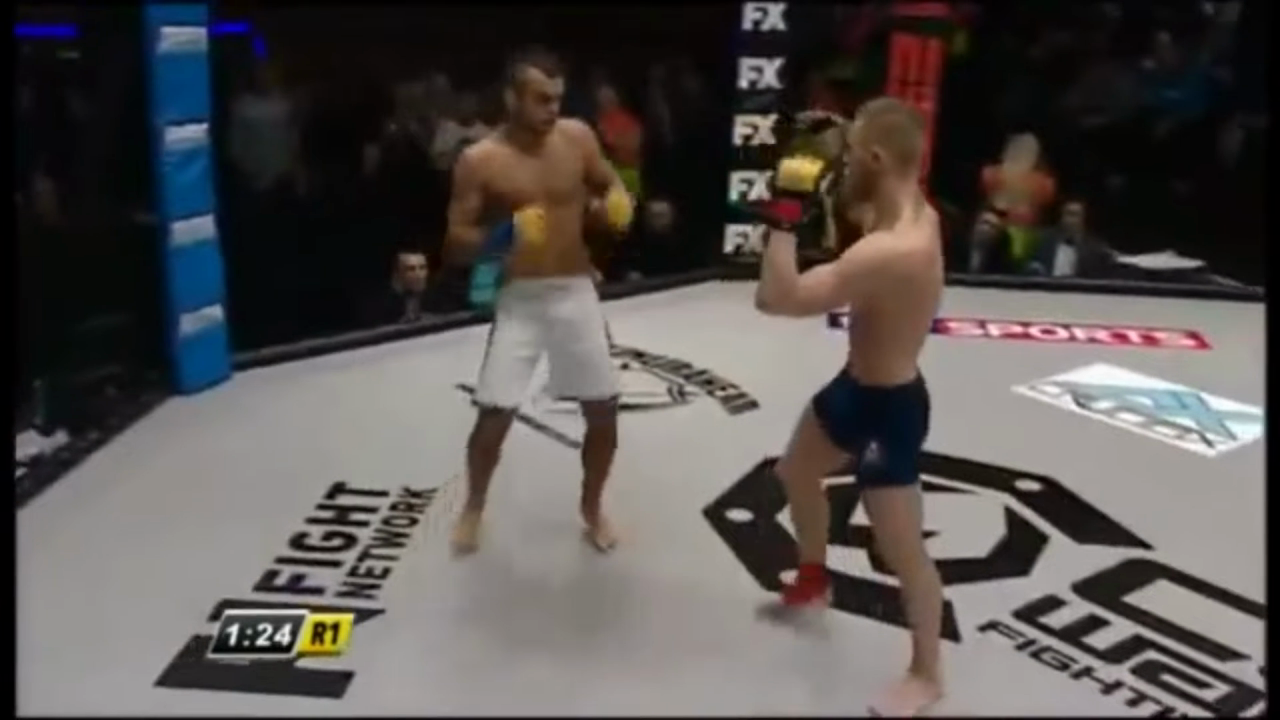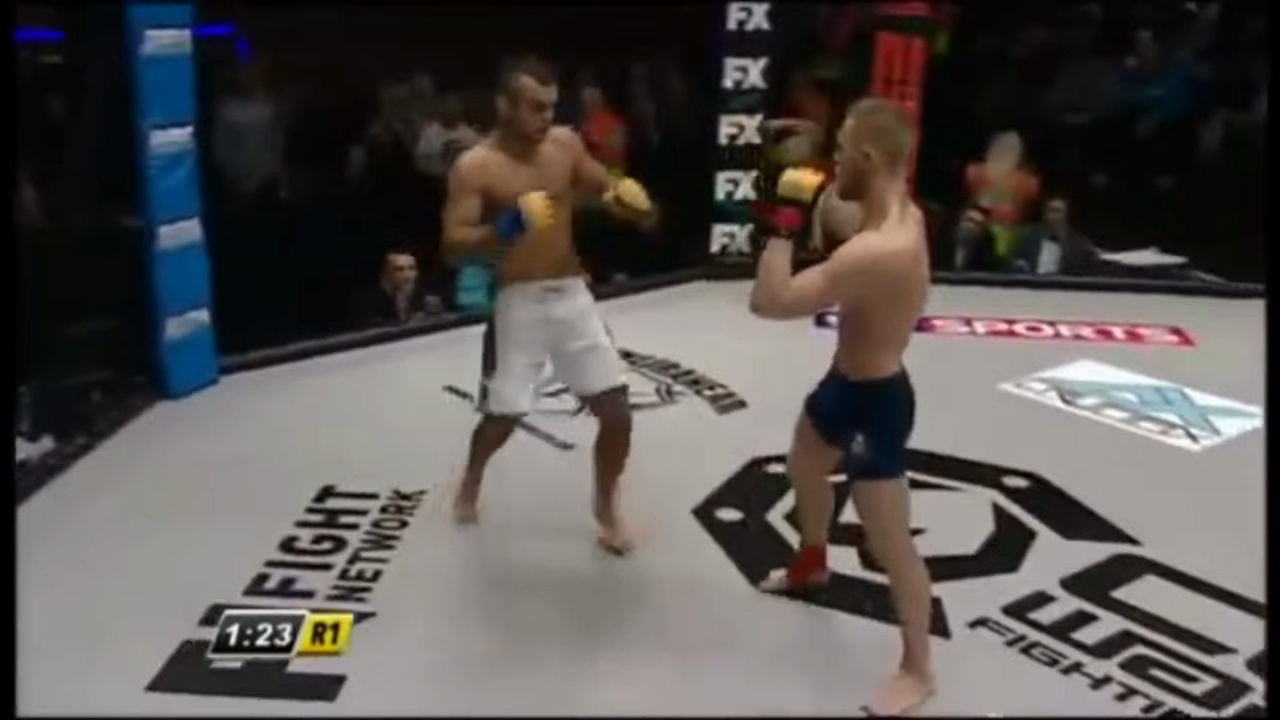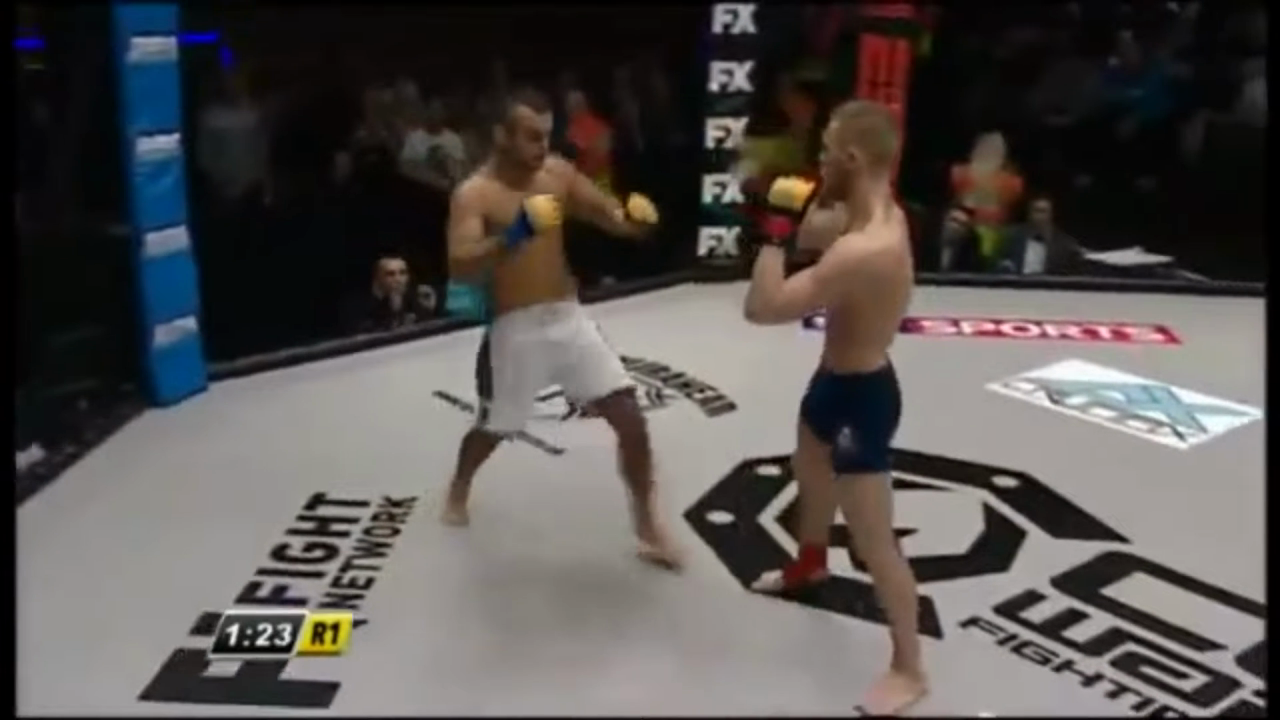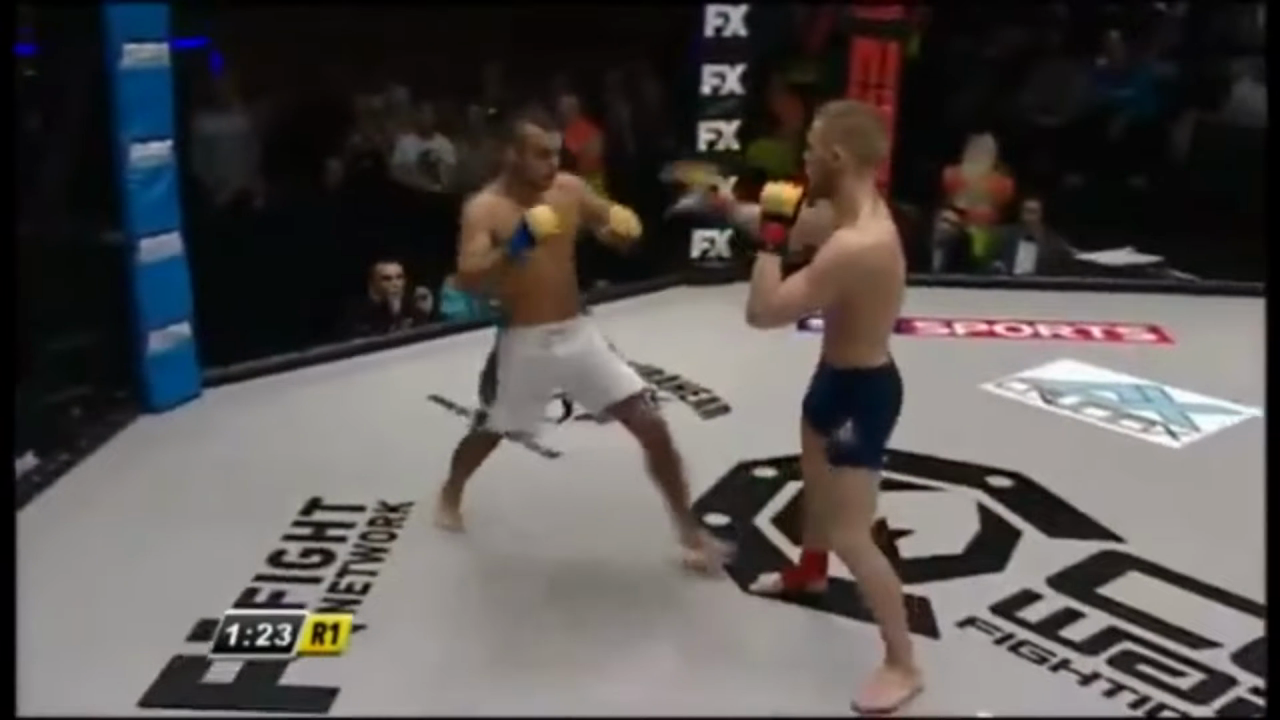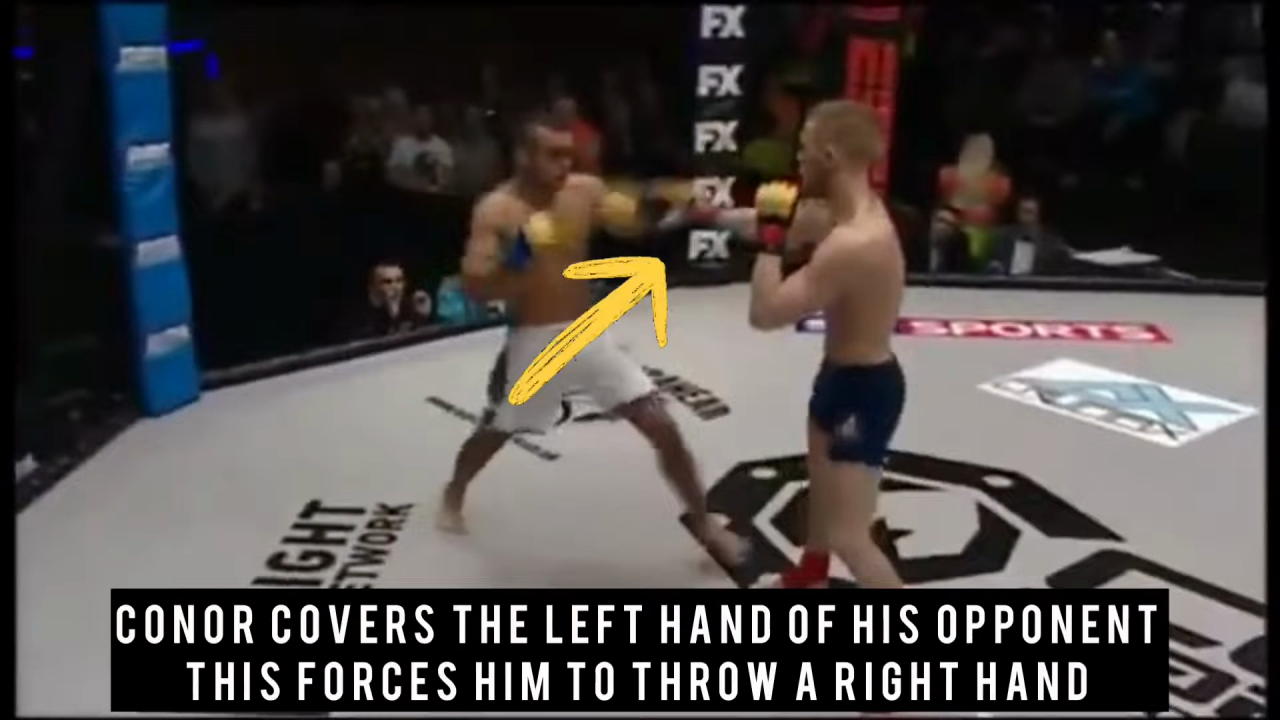
dt=0.4s
person 1, frame 1
left shoulder: (891, 253)
right shoulder: (913, 212)
left elbow: (775, 298)
right elbow: (856, 206)
left wrist: (787, 209)
right wrist: (832, 175)
left hip: (889, 409)
right hip: (856, 385)
left knee: (902, 551)
right knee: (795, 472)
right ankle: (812, 583)
person 1, frame 2
left shoulder: (878, 252)
right shoulder: (900, 212)
left elbow: (768, 301)
right elbow: (839, 220)
left wrist: (784, 219)
right wrist: (808, 185)
left hip: (874, 403)
right hip: (846, 382)
left knee: (890, 545)
right knee: (804, 470)
left ankle: (917, 670)
right ankle: (811, 565)
person 1, frame 3
left shoulder: (864, 252)
right shoulder: (879, 213)
left elbow: (762, 308)
right elbow: (819, 230)
left wrist: (778, 226)
right wrist: (797, 216)
left hip: (861, 397)
right hip: (836, 380)
left knee: (873, 541)
right knee: (809, 471)
left ankle: (908, 669)
right ankle: (809, 563)
person 1, frame 4
left shoulder: (858, 246)
right shoulder: (853, 209)
left elbow: (763, 312)
right elbow: (789, 229)
left wrist: (773, 234)
right wrist: (730, 205)
left hip: (861, 392)
right hip: (838, 376)
left knee: (851, 537)
right knee: (816, 479)
left ankle: (902, 665)
right ankle: (809, 571)
person 1, frame 5
left shoulder: (854, 244)
right shoulder: (852, 207)
left elbow: (765, 313)
right elbow: (775, 222)
left wrist: (771, 235)
right wrist: (712, 213)
left hip: (864, 391)
right hip: (841, 375)
left knee: (847, 538)
right knee: (821, 485)
right ankle: (809, 575)
person 2, frame 1
left shoulder: (578, 138)
right shoulder: (479, 160)
left elbow: (610, 184)
right elbow: (457, 236)
left wrist: (616, 203)
right wrist: (503, 236)
left hip: (577, 295)
right hip: (519, 300)
left knee: (603, 414)
right knee: (493, 417)
left ankle: (592, 508)
right ankle: (474, 508)
person 2, frame 2
left shoulder: (566, 144)
right shoulder: (475, 167)
left elbow: (606, 187)
right elbow: (454, 243)
left wrist: (627, 198)
right wrist: (507, 227)
left hip: (572, 295)
right hip: (518, 303)
left knee: (616, 413)
right knee: (501, 417)
left ankle: (605, 508)
right ankle: (471, 483)
person 2, frame 3
left shoulder: (558, 172)
right shoulder: (473, 194)
left elbow: (606, 212)
right elbow: (461, 266)
left wrist: (633, 217)
right wrist: (515, 234)
left hip: (569, 317)
right hip: (515, 328)
left knee: (630, 419)
right knee: (494, 429)
left ankle: (646, 524)
right ankle: (459, 489)
person 2, frame 4
left shoulder: (570, 189)
right shoulder: (483, 209)
left elbow: (617, 224)
right elbow: (470, 281)
left wrist: (623, 227)
right wrist: (517, 245)
left hip: (578, 334)
right hip: (524, 343)
left knee: (652, 426)
right knee: (489, 432)
left ankle: (691, 531)
right ankle: (450, 494)
person 2, frame 5
left shoulder: (586, 190)
right shoulder: (494, 210)
left elbow: (637, 223)
right elbow: (475, 285)
left wrist: (643, 212)
right wrist: (517, 256)
left hip: (590, 334)
right hip: (534, 342)
left knee: (662, 427)
right knee: (495, 430)
left ankle: (705, 524)
right ankle: (453, 496)
